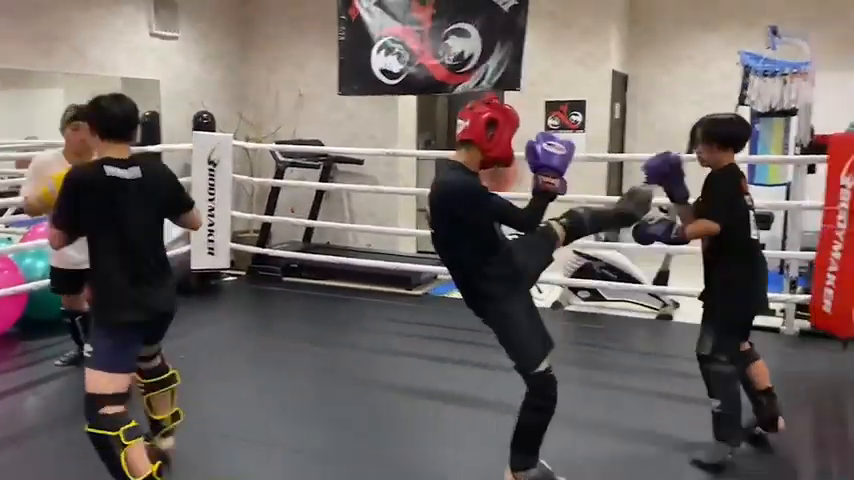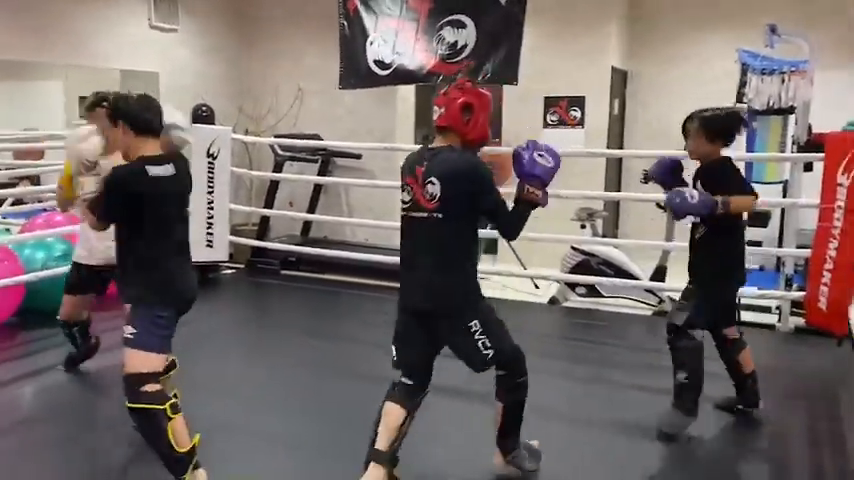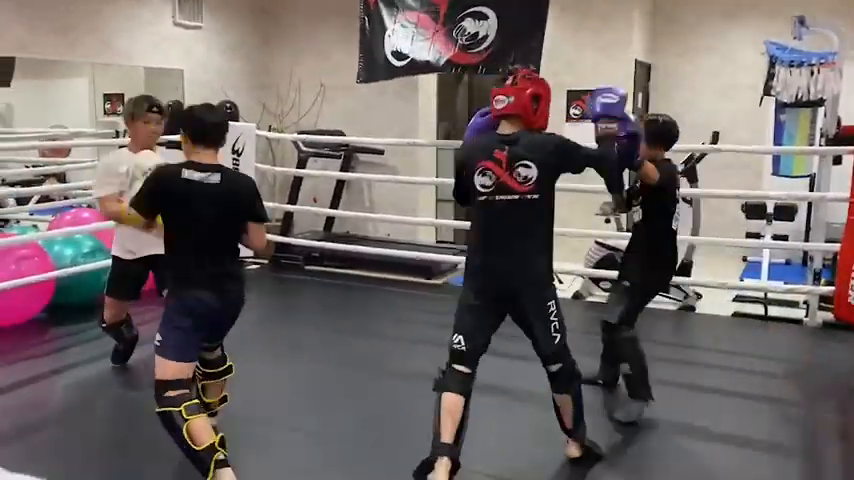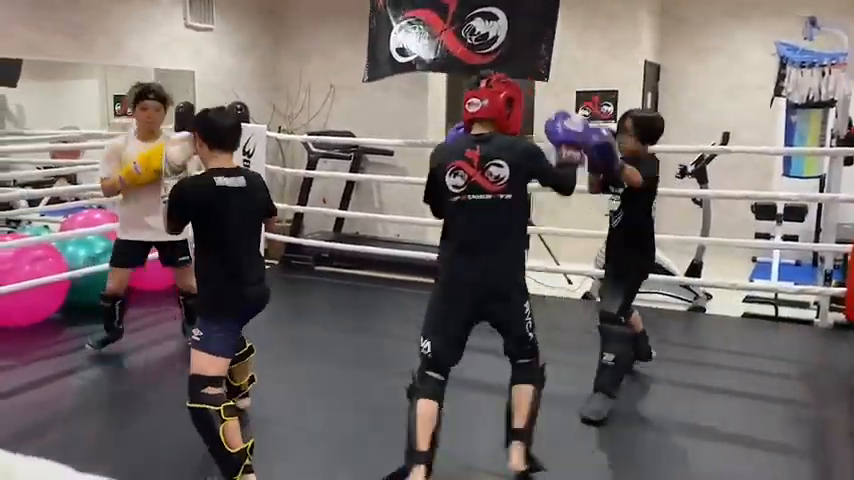
dt=0.5s
person 1, frame 1
left shoulder: (457, 176)
right shoulder: (457, 186)
right elbow: (523, 222)
right wrist: (543, 191)
left hip: (510, 263)
right hip: (497, 293)
left knee: (568, 224)
right knee: (542, 384)
left ankle: (624, 212)
person 1, frame 2
left shoulder: (411, 164)
right shoulder: (470, 167)
right elbow: (509, 228)
right wrist: (528, 198)
left hip: (413, 292)
right hip: (455, 293)
left knee: (410, 379)
right knee: (512, 365)
person 1, frame 3
left shoulder: (471, 150)
right shoulder: (550, 147)
right elbow: (601, 160)
right wrist: (610, 139)
left hip: (482, 278)
right hip: (532, 277)
left knee: (459, 368)
right knee: (558, 362)
right ankle: (576, 442)
person 1, frame 4
left shoulder: (445, 153)
right shoulder: (522, 151)
right elbow: (563, 183)
right wrist: (569, 156)
left hip: (454, 281)
right hip: (504, 283)
left knee: (430, 375)
right knee: (527, 365)
person 2, frame 1
left shoulder: (81, 178)
right shoulder: (158, 174)
left elbow: (57, 240)
right elbow: (194, 221)
left hip: (117, 307)
right hip: (161, 299)
left knee: (104, 409)
right knee: (147, 357)
right ankle: (163, 436)
person 2, frame 2
left shoulder: (122, 179)
right shoulder: (179, 164)
left elbow: (98, 221)
left wrist: (94, 198)
left hip: (153, 290)
right hip: (181, 283)
left knee: (141, 387)
right knee: (155, 343)
right ankle: (164, 412)
person 2, frame 3
left shoulder: (164, 179)
right shoulder: (242, 185)
left elbow: (140, 221)
right elbow: (259, 243)
left hip: (187, 296)
right hip: (229, 294)
left knee: (172, 393)
right knee: (210, 346)
right ankle: (207, 414)
person 2, frame 4
left shoulder: (190, 188)
right shoulder: (255, 182)
left elbow: (172, 227)
right elbow: (272, 221)
left hip: (220, 296)
right hip: (255, 290)
left knee: (205, 393)
right knee: (229, 332)
right ankle: (241, 393)
person 3, frame 1
left shoulder: (721, 180)
right shoulder: (731, 178)
left elbow: (711, 225)
right elbow: (696, 219)
left wrist: (668, 231)
right wrist: (675, 190)
left hip: (733, 281)
right hip: (746, 279)
left knee: (715, 355)
right knee: (738, 345)
left ankle: (726, 440)
right ankle: (767, 418)
person 3, frame 2
left shoulder: (724, 170)
right shoulder: (704, 171)
left elbow: (749, 201)
right elbow: (699, 214)
left wrist: (711, 203)
right wrist: (674, 188)
left hip: (718, 269)
right hip: (711, 267)
left knee: (682, 329)
right knee: (726, 330)
left ankle: (684, 408)
right ankle: (747, 398)
person 3, frame 3
left shoulder: (665, 171)
right shoulder: (647, 173)
left elbow: (653, 178)
right elbow: (628, 204)
left wrist: (633, 156)
left hip: (653, 262)
right hip: (640, 258)
left knee: (617, 321)
right knee: (615, 316)
left ankle: (638, 396)
right ankle: (609, 374)
person 3, frame 4
left shoulder: (649, 164)
right shoulder: (621, 162)
left elbow: (635, 179)
right elbow: (595, 187)
left wrist: (612, 159)
right wrist: (595, 159)
left hip: (635, 253)
right hip: (620, 249)
left knee: (612, 315)
right knee: (619, 303)
left ankle: (604, 393)
right ankle: (641, 350)
person 4, frame 1
right shoulder: (43, 163)
right elbow: (29, 207)
right wrist: (52, 196)
right hip: (66, 252)
right knee: (70, 303)
right ankle: (84, 348)
person 4, frame 2
right shoulder: (79, 150)
right elbow: (63, 204)
right wrist: (68, 181)
right hip: (92, 249)
right knee: (68, 313)
right ankle: (85, 345)
person 4, frame 3
left shoulder: (166, 159)
right shoulder: (112, 162)
right elbow: (108, 210)
right hip: (130, 248)
right knee: (112, 317)
right ankle: (127, 338)
person 4, frame 4
left shoulder: (177, 144)
right shoulder: (118, 146)
right elbow: (107, 188)
left wrist: (176, 174)
right wrist: (133, 174)
right hip: (132, 229)
left knee: (188, 285)
right knee: (114, 288)
left ankle: (190, 326)
right ankle: (112, 330)
